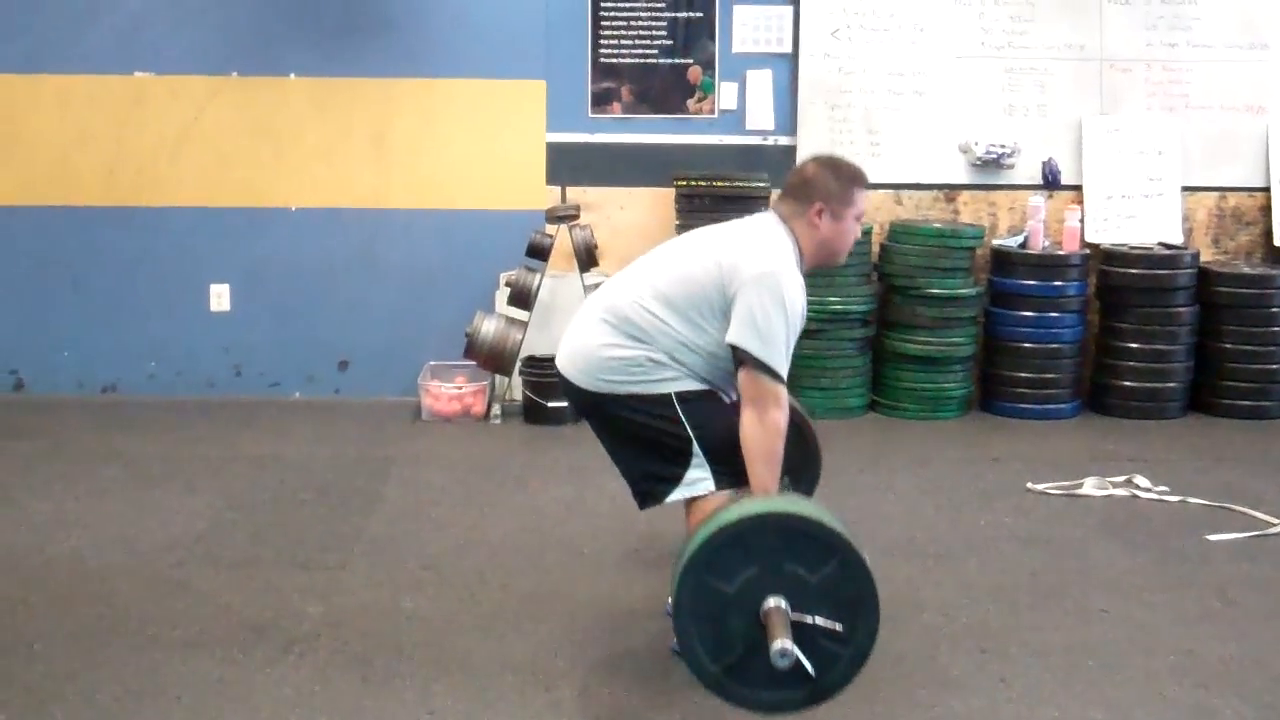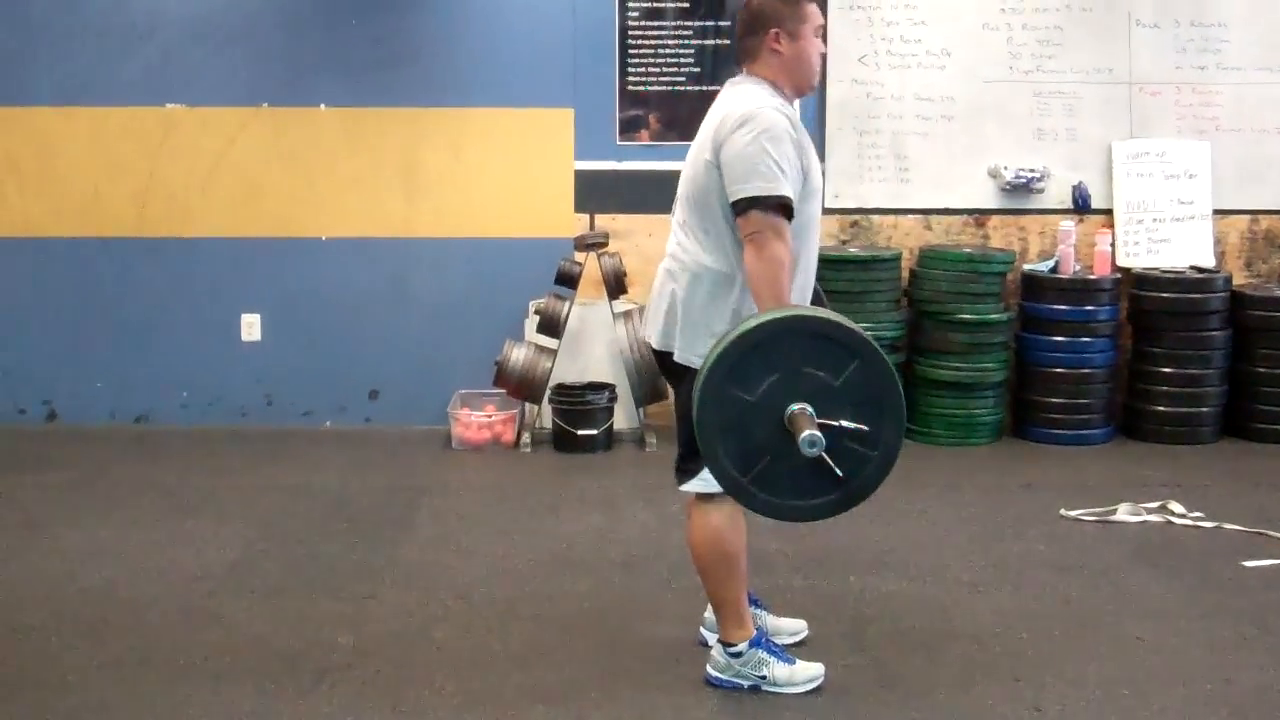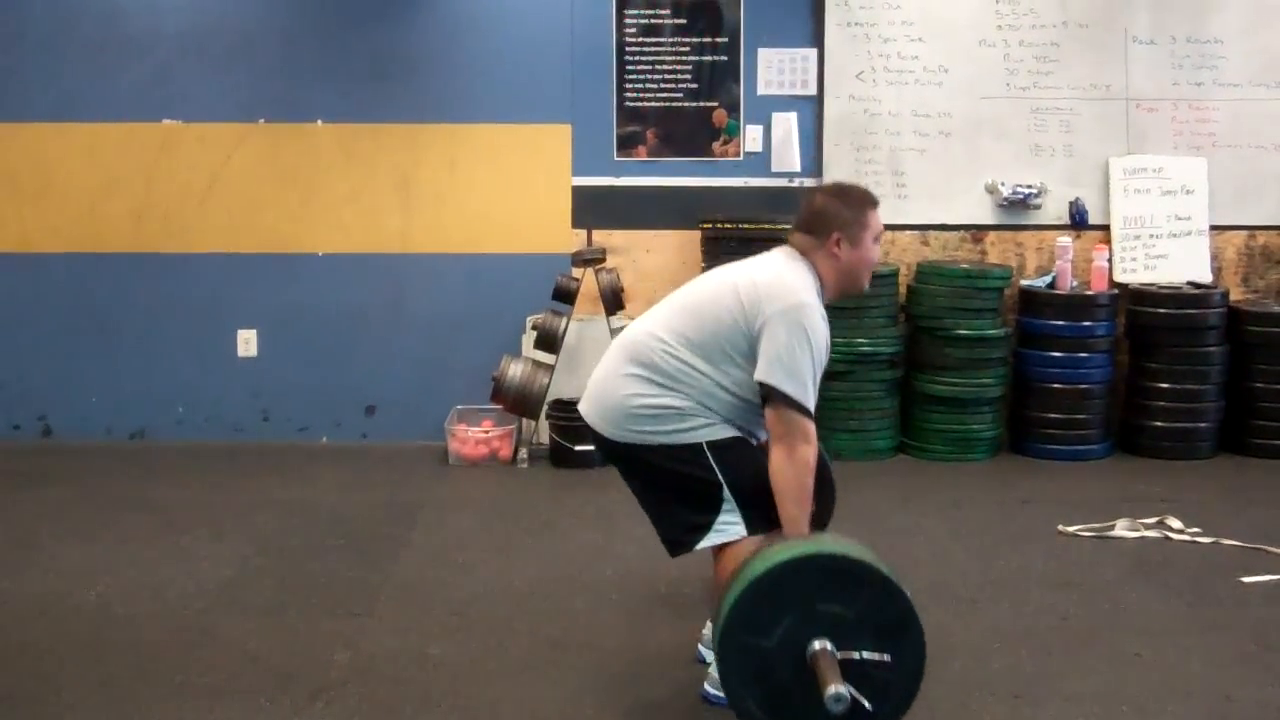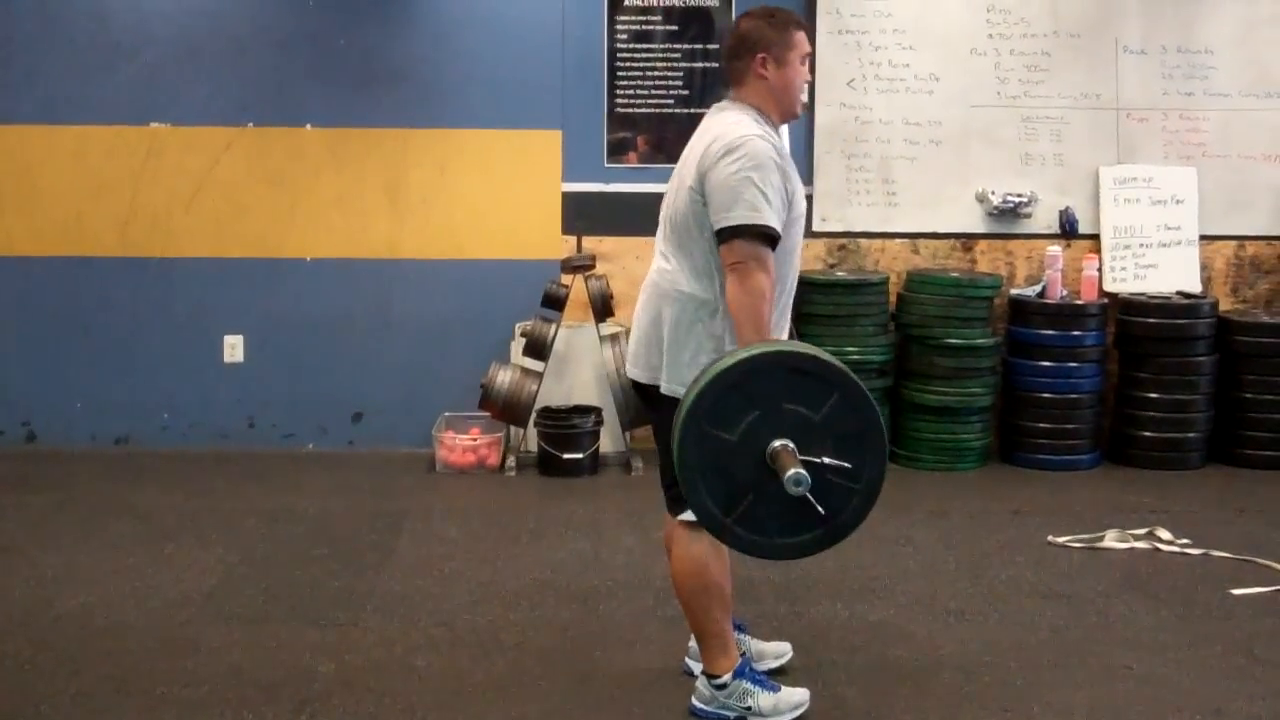
dt=1s
person 1, frame 1
left shoulder: (762, 245)
right shoulder: (774, 273)
right elbow: (762, 403)
left hip: (603, 352)
right hip: (614, 368)
left knee: (715, 463)
right knee: (729, 478)
person 1, frame 2
left shoulder: (747, 106)
right shoulder: (762, 118)
right elbow: (765, 238)
left hip: (714, 323)
right hip: (716, 331)
left knee: (725, 477)
right knee: (719, 483)
left ankle: (731, 610)
right ankle: (736, 650)
person 1, frame 3
left shoulder: (782, 276)
right shoulder: (796, 305)
right elbow: (791, 439)
left hip: (631, 397)
right hip: (643, 414)
left knee: (747, 507)
right knee: (763, 518)
person 1, frame 4
left shoulder: (727, 131)
right shoulder: (747, 144)
right elbow: (746, 267)
left hip: (689, 347)
right hip: (697, 356)
right knee: (700, 513)
left ankle: (717, 637)
